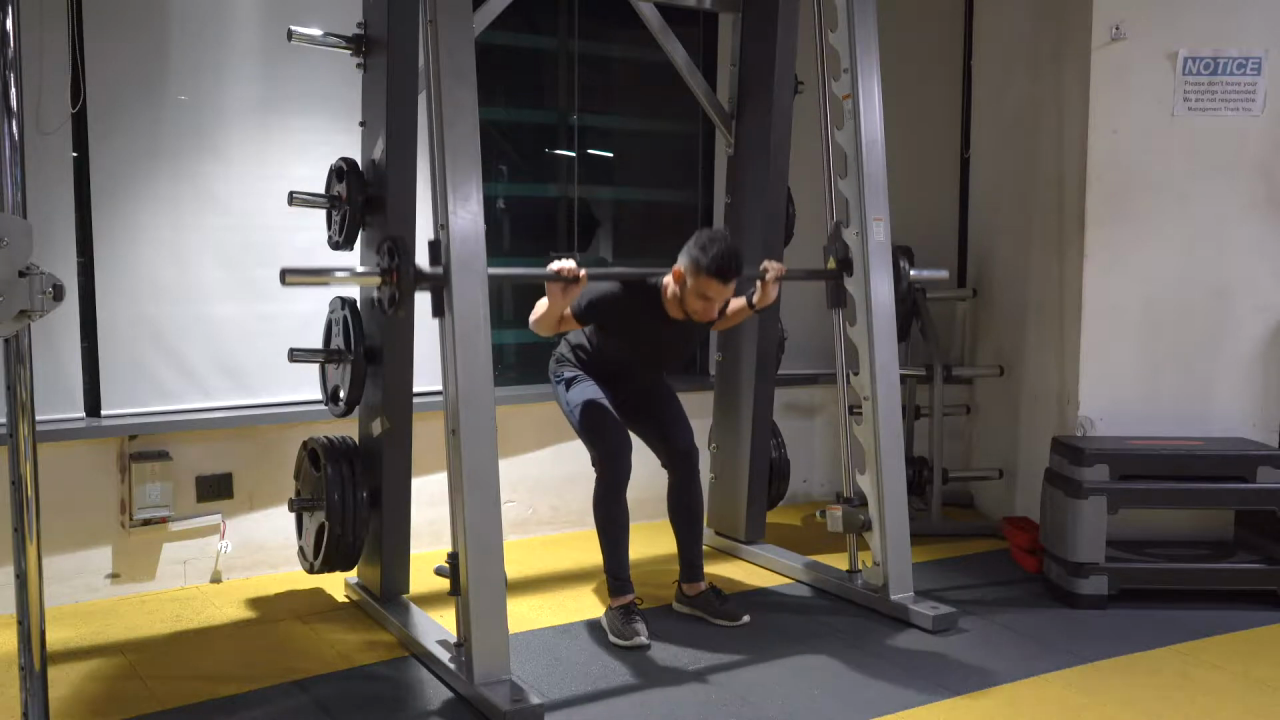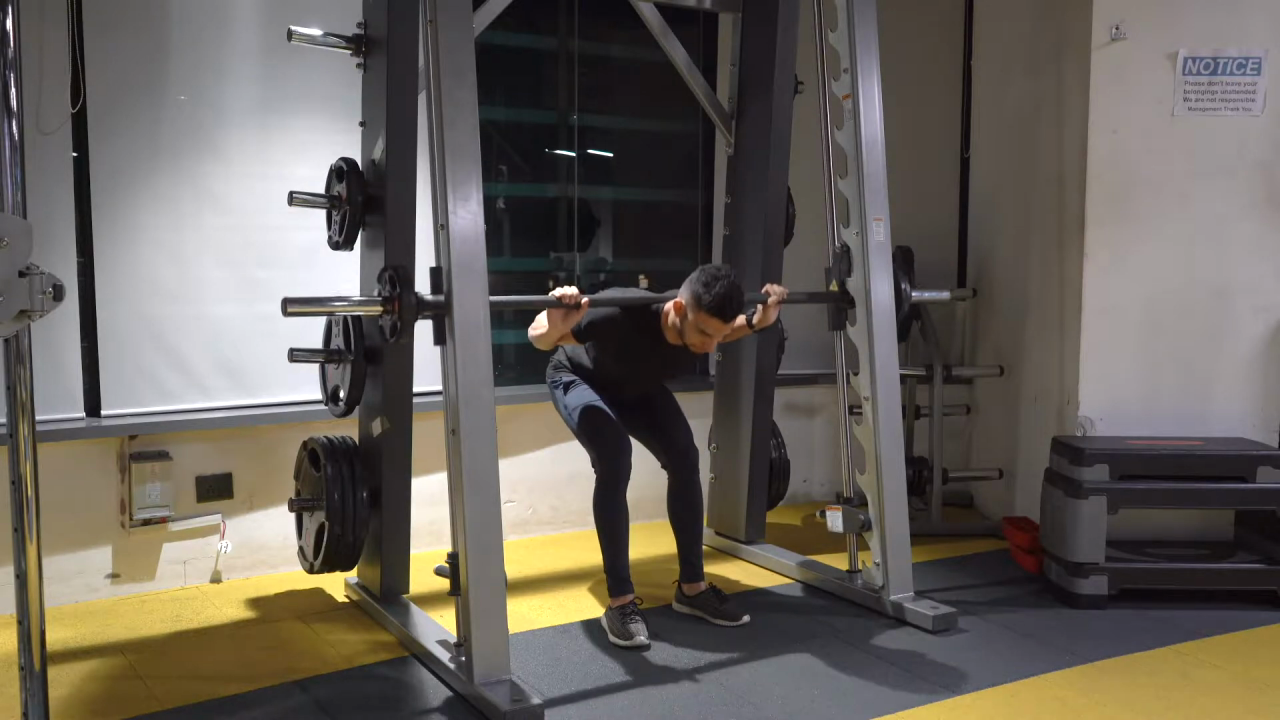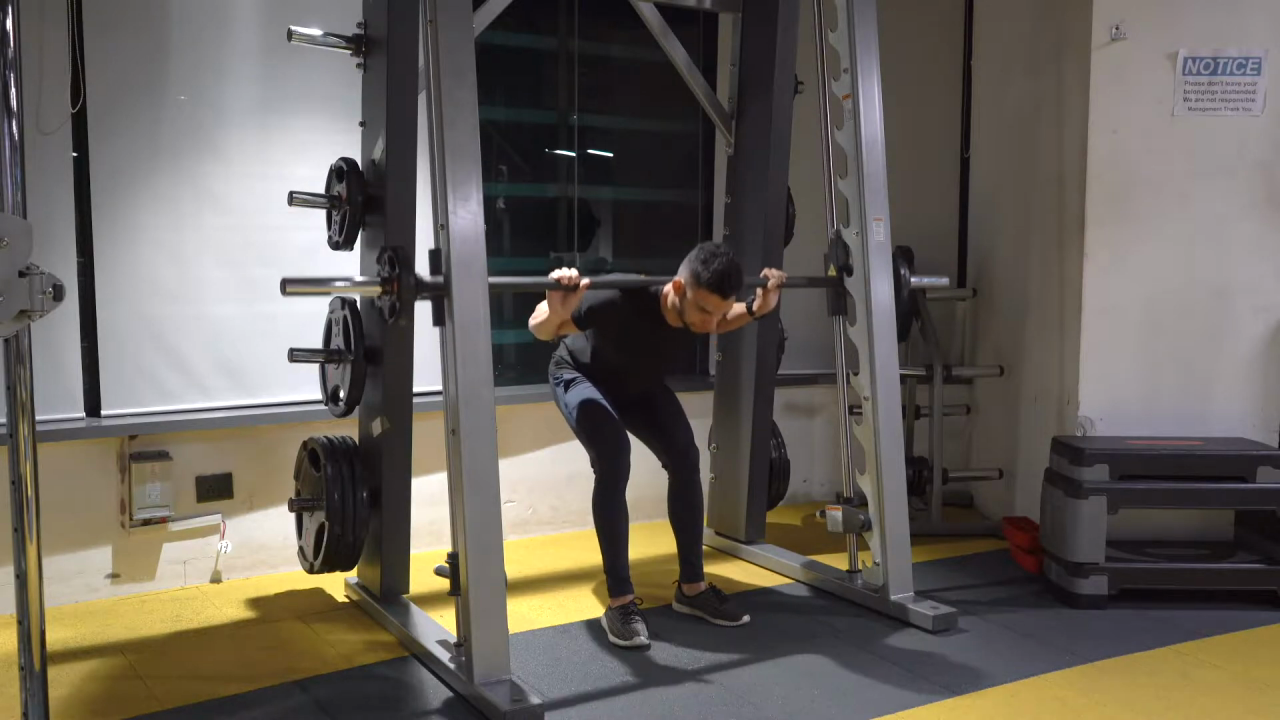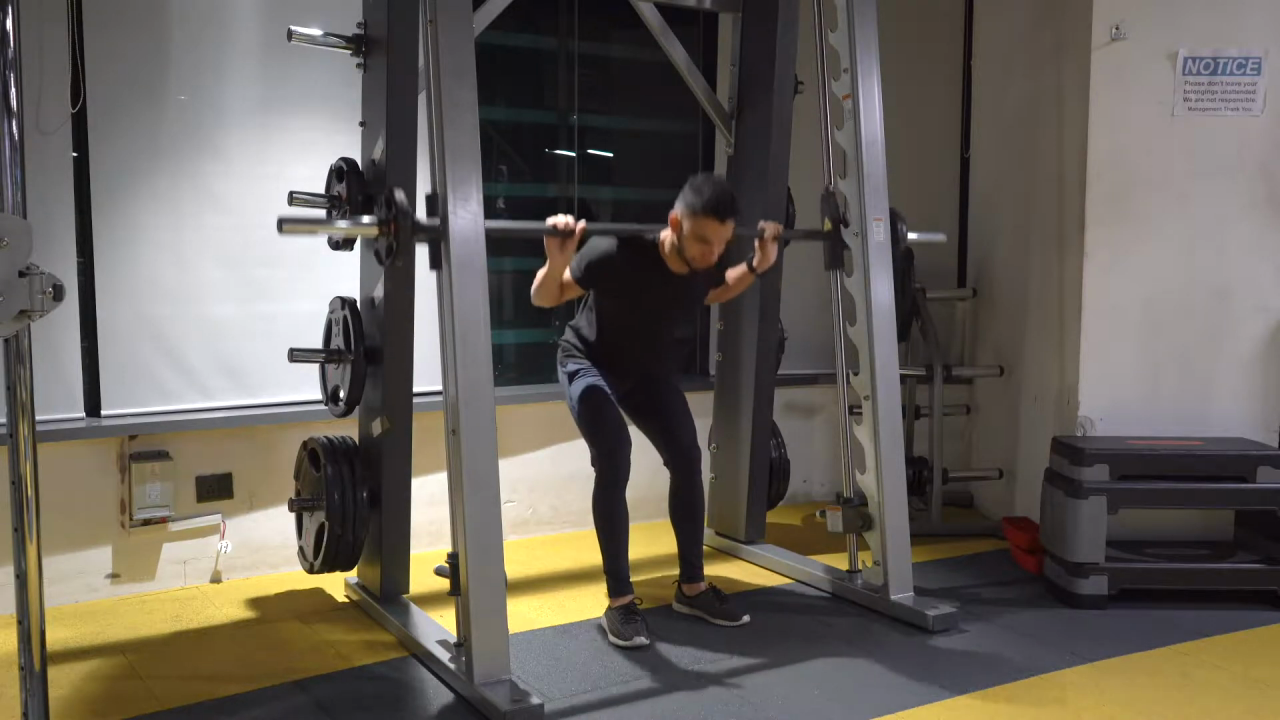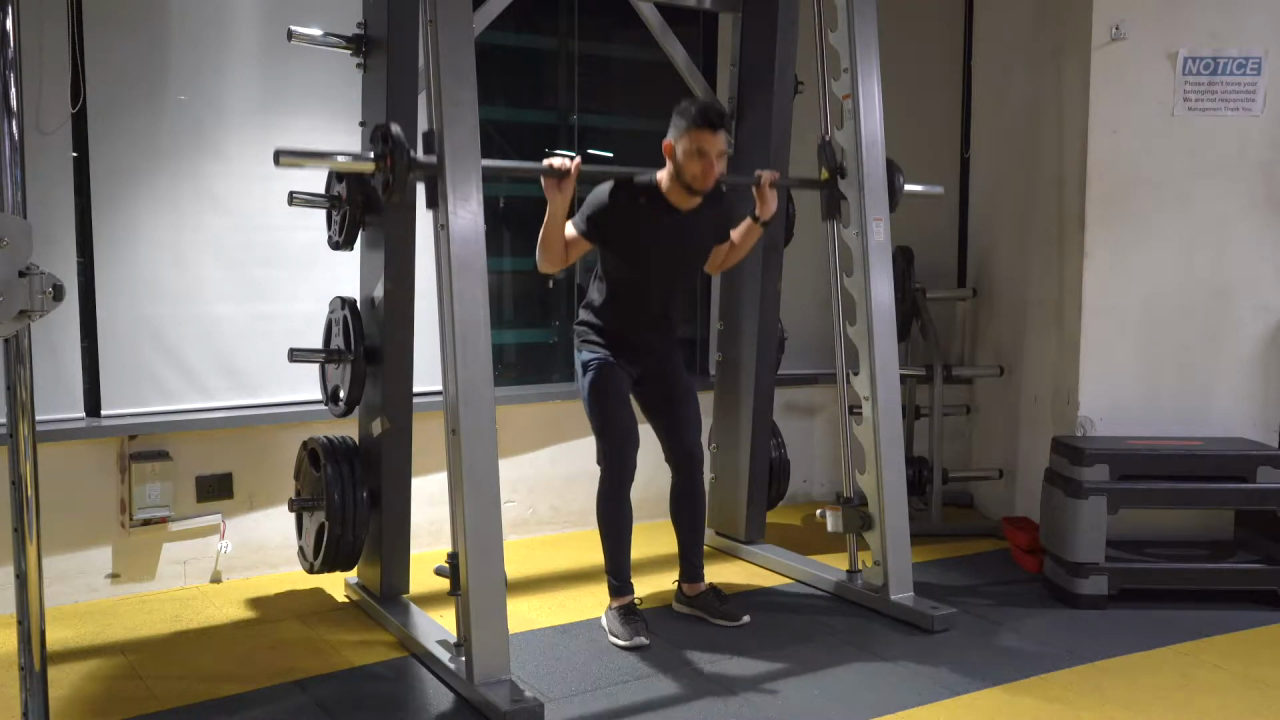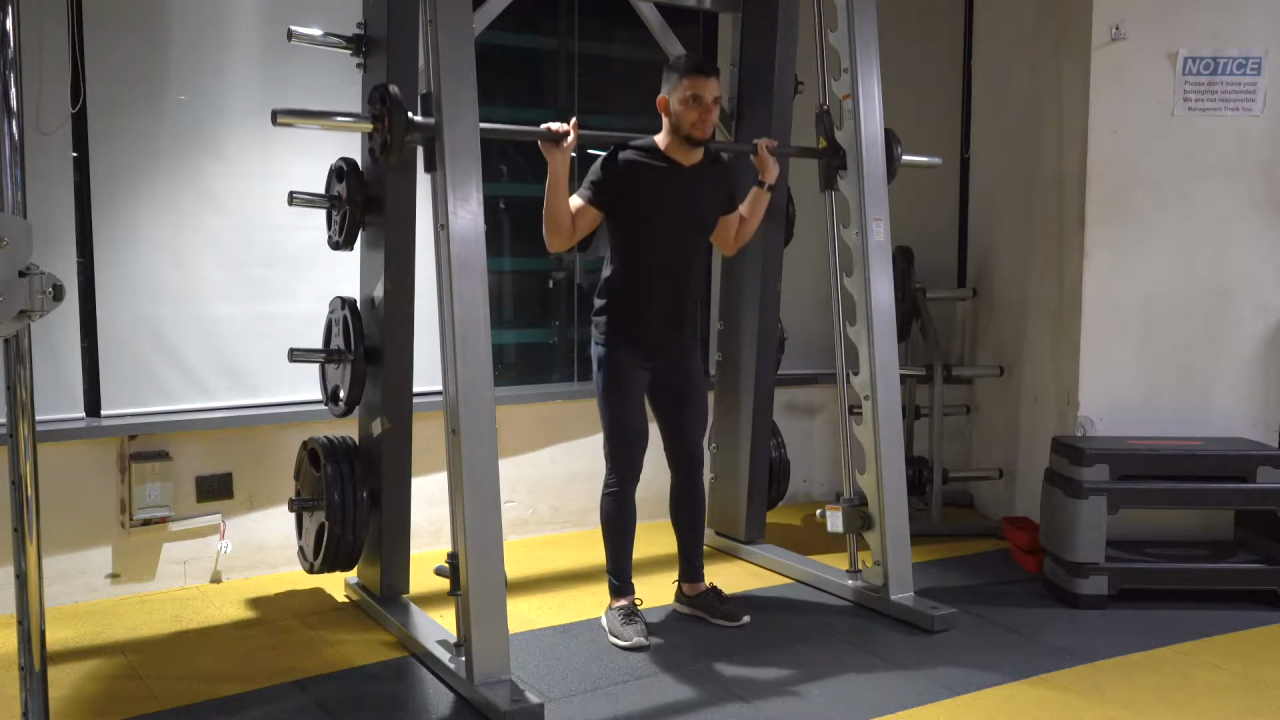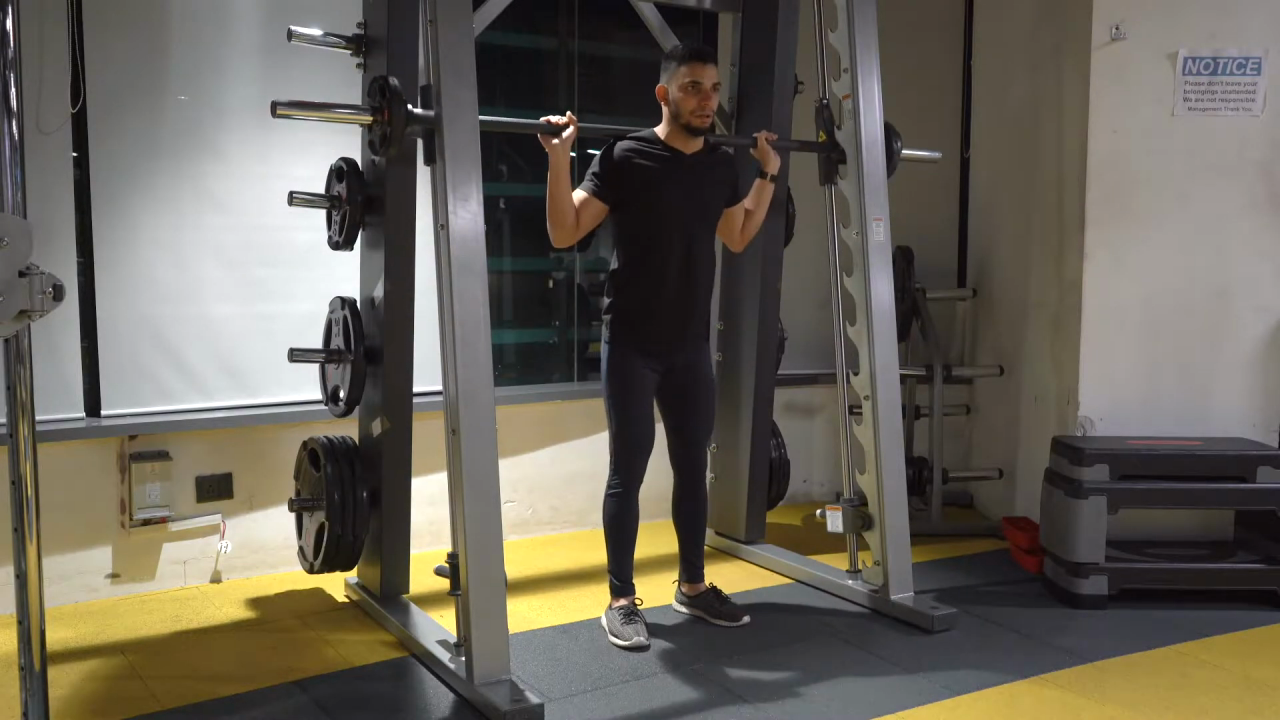
dt=0.4s
person 1, frame 1
left shoulder: (707, 303)
right shoulder: (620, 296)
right elbow: (540, 327)
left wrist: (758, 300)
right wrist: (556, 302)
left hip: (642, 378)
right hip: (583, 372)
left knee: (685, 457)
right knee: (615, 459)
left ankle: (692, 586)
right ankle: (620, 601)
person 1, frame 2
left shoulder: (704, 325)
right shoulder: (620, 318)
right elbow: (538, 337)
left wrist: (757, 321)
right wrist: (555, 326)
left hip: (639, 385)
right hip: (580, 379)
left knee: (684, 457)
right knee: (615, 459)
left ankle: (692, 586)
right ankle: (620, 601)
person 1, frame 3
left shoulder: (703, 310)
right shoulder: (619, 302)
right elbow: (539, 329)
left wrist: (757, 308)
right wrist: (556, 311)
left hip: (640, 381)
right hip: (582, 377)
left knee: (685, 458)
right knee: (614, 460)
left ankle: (692, 586)
right ankle: (620, 601)
person 1, frame 4
left shoulder: (709, 262)
right shoulder: (618, 255)
right elbow: (544, 298)
left wrist: (758, 265)
right wrist: (556, 262)
left hip: (649, 367)
right hip: (589, 362)
left knee: (687, 458)
right knee: (615, 462)
left ankle: (691, 586)
right ankle: (620, 601)
person 1, frame 5
left shoulder: (715, 206)
right shoulder: (619, 201)
left elbow: (717, 260)
right elbow: (550, 262)
left wrist: (761, 215)
right wrist: (557, 203)
left hip: (660, 347)
right hip: (603, 345)
left knee: (689, 458)
right knee: (620, 463)
left ankle: (692, 585)
right ankle: (620, 601)
person 1, frame 6
left shoulder: (718, 173)
right shoulder: (623, 166)
left elbow: (730, 241)
right elbow: (558, 239)
left wrist: (765, 182)
right wrist: (558, 167)
left hip: (680, 345)
right hip: (621, 344)
left knee: (689, 463)
right knee: (625, 469)
left ankle: (693, 586)
right ankle: (621, 600)
person 1, frame 7
left shoulder: (720, 164)
right shoulder: (625, 158)
left elbow: (737, 237)
right elbow: (564, 233)
left wrist: (768, 174)
right wrist: (559, 158)
left hip: (690, 345)
right hip: (632, 344)
left knee: (692, 465)
right knee: (629, 470)
left ankle: (693, 585)
right ankle: (621, 599)
